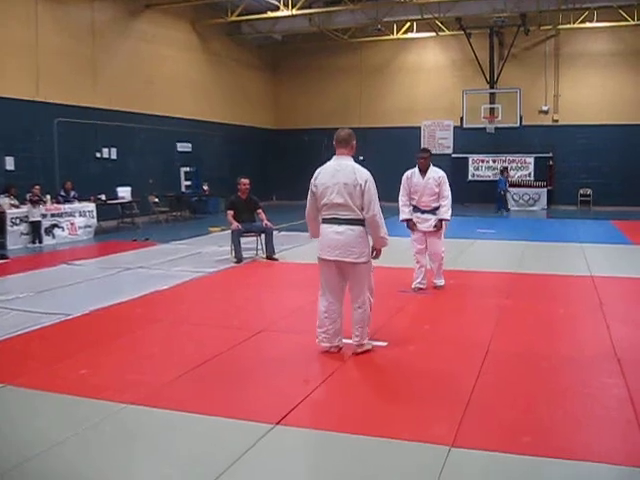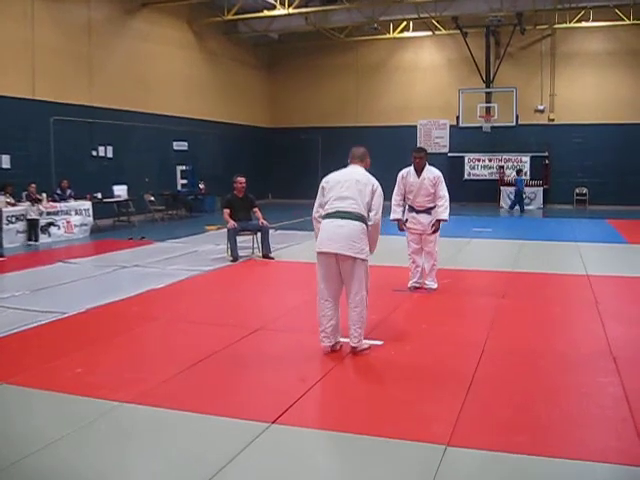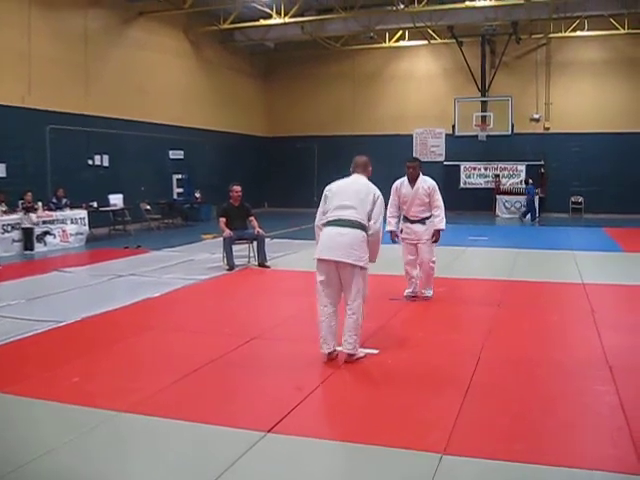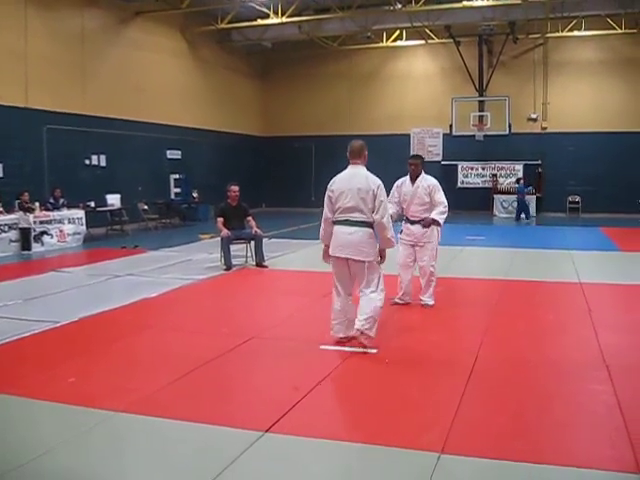
dt=0.7s
person 1, frame 1
left shoulder: (319, 173)
right shoulder: (361, 174)
left elbow: (311, 212)
right elbow: (372, 213)
left wrist: (319, 233)
right wrist: (378, 241)
left hip: (328, 237)
right hip: (353, 238)
left knee: (329, 295)
right knee: (361, 295)
left ankle: (329, 342)
right ankle: (359, 342)
person 1, frame 2
left shoulder: (330, 178)
right shoulder: (372, 182)
left elbow: (316, 213)
right elbow: (375, 219)
right wrist: (368, 248)
left hip: (327, 234)
right hip: (354, 234)
left knee: (327, 293)
right knee: (357, 294)
left ankle: (330, 341)
right ankle: (356, 342)
person 1, frame 3
left shoulder: (332, 186)
right shoulder: (373, 191)
left elbow: (319, 221)
right elbow: (375, 229)
right wrist: (369, 258)
left hip: (328, 241)
right hip: (354, 243)
left knee: (326, 299)
right knee: (354, 300)
left ankle: (328, 348)
right ankle: (351, 350)
person 1, frame 4
left shoulder: (335, 181)
right shoulder: (374, 182)
left elbow: (327, 216)
right elbow: (381, 218)
left wrist: (326, 243)
right wrist: (384, 245)
left hip: (339, 238)
right hip: (363, 238)
left knee: (341, 290)
right knee: (371, 289)
left ankle: (342, 332)
right ankle: (361, 330)
person 2, frame 1
left shoulder: (440, 175)
right shoulder: (408, 175)
left elbow: (445, 198)
right elbow: (404, 198)
left wrist: (441, 219)
right wrist: (408, 219)
left hip: (434, 217)
right hip: (417, 218)
left knee: (437, 252)
right knee: (418, 252)
left ankle: (439, 280)
right ankle: (419, 282)
person 2, frame 2
left shoulder: (436, 174)
right shoulder: (404, 174)
left elbow: (442, 198)
right elbow: (398, 197)
left wrist: (439, 219)
right wrist: (398, 218)
left hip: (430, 217)
right hip: (412, 217)
left knee: (430, 251)
right knee: (414, 251)
left ankle: (430, 282)
right ankle: (415, 281)
person 2, frame 3
left shoulder: (430, 184)
right shoulder: (398, 185)
left elbow: (438, 207)
right elbow: (393, 208)
left wrist: (437, 228)
right wrist: (392, 229)
left hip: (425, 227)
right hip: (407, 227)
left knee: (427, 261)
right knee: (409, 262)
left ankle: (426, 291)
right ankle: (411, 291)
person 2, frame 4
left shoulder: (431, 183)
right shoulder: (400, 184)
left elbow: (442, 205)
right elbow: (393, 204)
left wrist: (433, 219)
left hip: (427, 229)
right hip: (407, 228)
left knee: (427, 266)
right knee: (404, 264)
left ankle: (427, 298)
right ankle: (403, 297)
